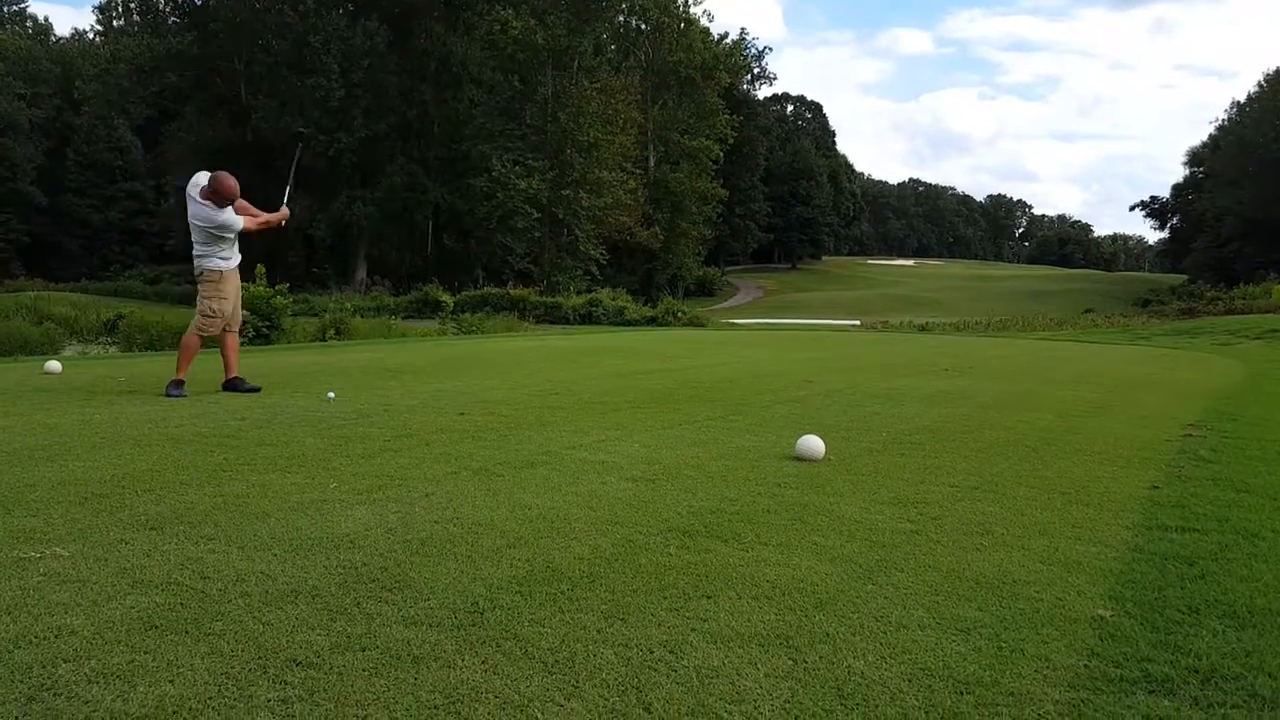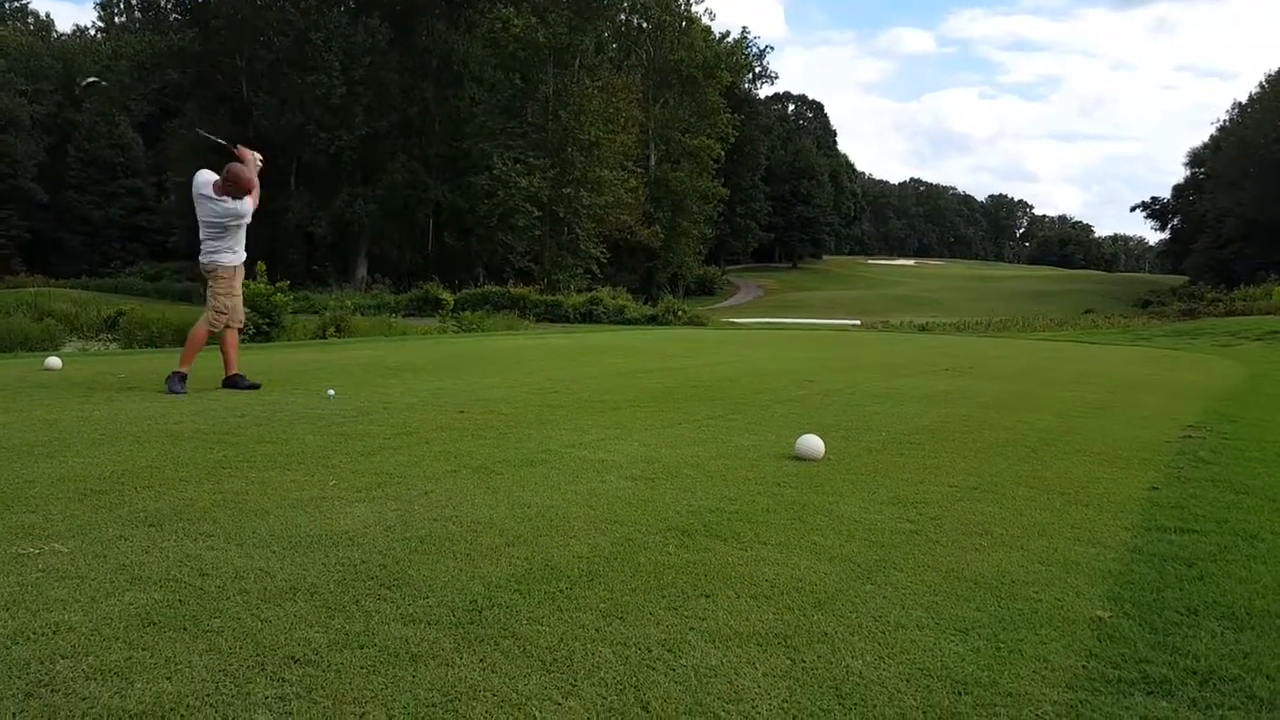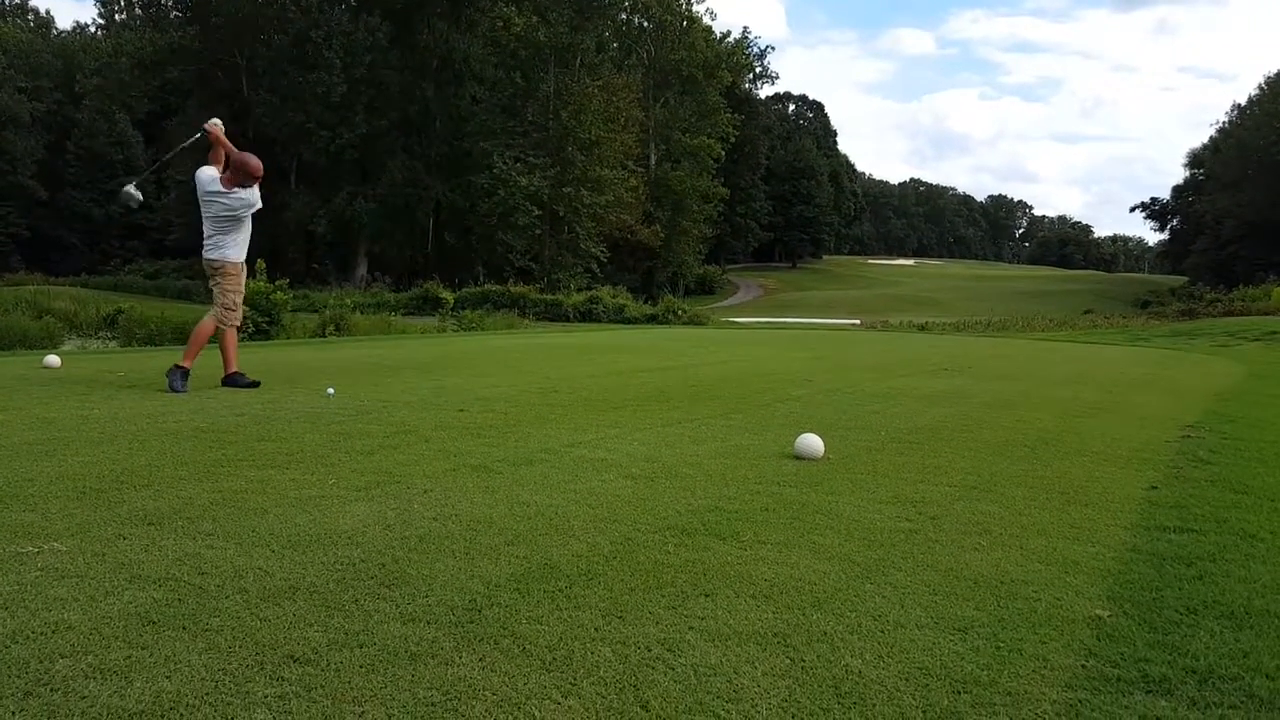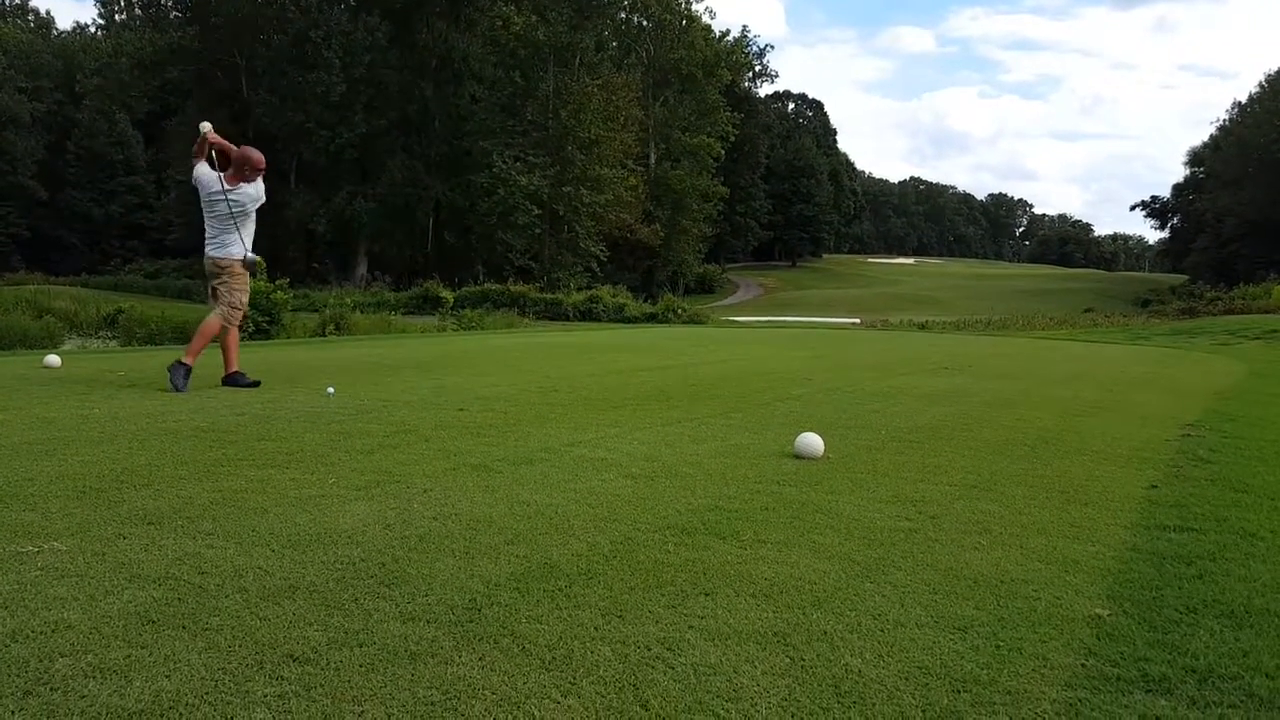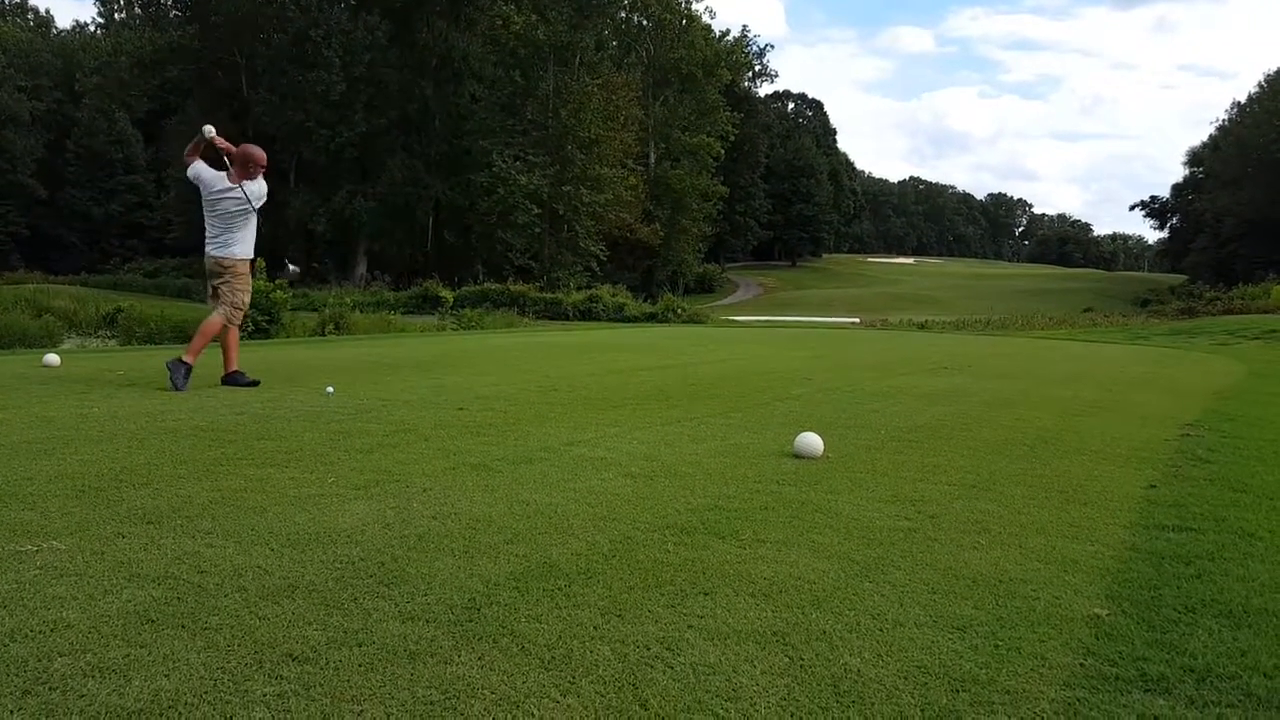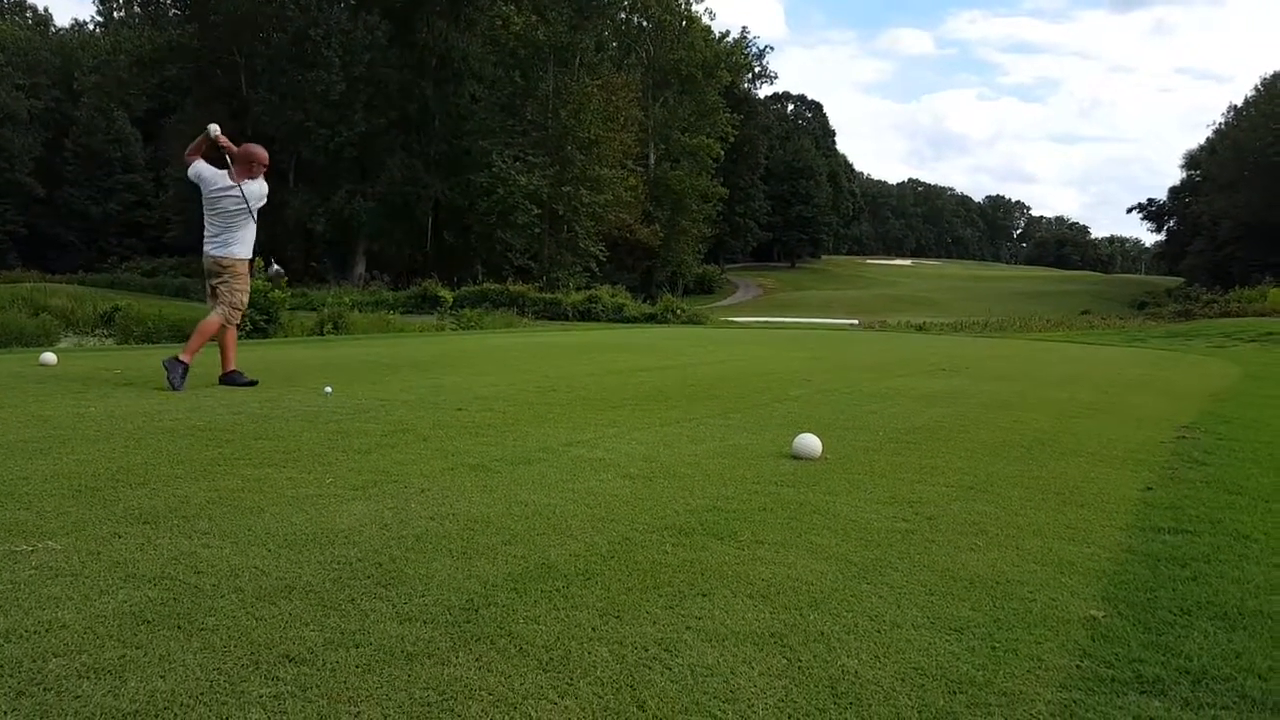
dt=0.1s
person 1, frame 1
left shoulder: (200, 180)
right shoulder: (219, 218)
left elbow: (235, 201)
right elbow: (254, 224)
left wrist: (258, 213)
right wrist: (279, 216)
left hip: (226, 268)
right hip: (216, 271)
left knee: (231, 324)
right knee: (205, 324)
left ankle: (233, 377)
right ankle: (178, 380)
person 1, frame 2
left shoulder: (203, 178)
right shoulder: (239, 210)
right elbow: (254, 197)
left wrist: (247, 164)
right wrist: (250, 163)
left hip: (225, 262)
right hip: (226, 266)
left knee: (231, 320)
right knee: (214, 320)
left ankle: (232, 374)
right ankle: (179, 373)
person 1, frame 3
left shoulder: (204, 177)
right shoulder: (247, 198)
left elbow: (217, 167)
left wrist: (217, 140)
right wrist: (222, 139)
left hip: (214, 257)
right hip: (229, 263)
left knee: (230, 317)
right knee: (218, 315)
left ankle: (231, 372)
right ankle: (182, 368)
person 1, frame 4
left shoulder: (205, 178)
right shoulder: (252, 193)
left elbow: (198, 158)
left wrist: (204, 139)
right wrist: (223, 144)
left hip: (215, 257)
right hip: (234, 262)
left knee: (230, 315)
right knee: (224, 313)
left ankle: (232, 373)
right ankle: (184, 364)
person 1, frame 5
left shoulder: (208, 178)
right shoulder: (256, 190)
left elbow: (189, 156)
right elbow: (256, 174)
left wrist: (204, 138)
right wrist: (230, 149)
left hip: (213, 257)
right hip: (236, 262)
left knee: (231, 315)
right knee: (226, 313)
left ankle: (231, 371)
right ankle: (184, 361)
person 1, frame 6
left shoulder: (209, 177)
right shoulder: (257, 190)
left elbow: (190, 156)
right elbow: (258, 176)
left wrist: (207, 137)
right wrist: (232, 148)
left hip: (212, 256)
right hip: (235, 262)
left knee: (229, 315)
right knee: (224, 313)
left ankle: (229, 371)
right ankle: (181, 360)
